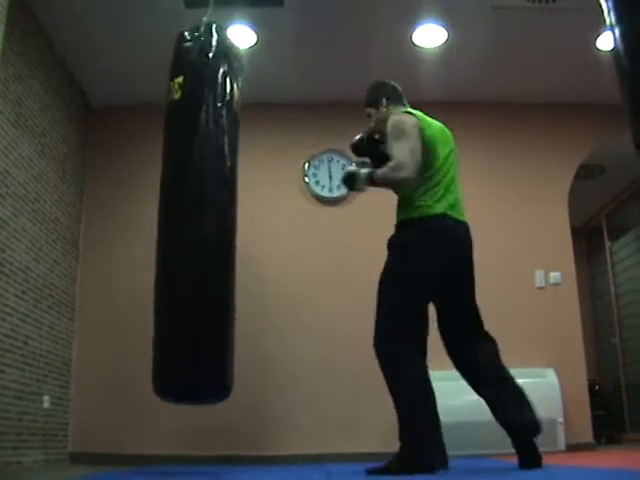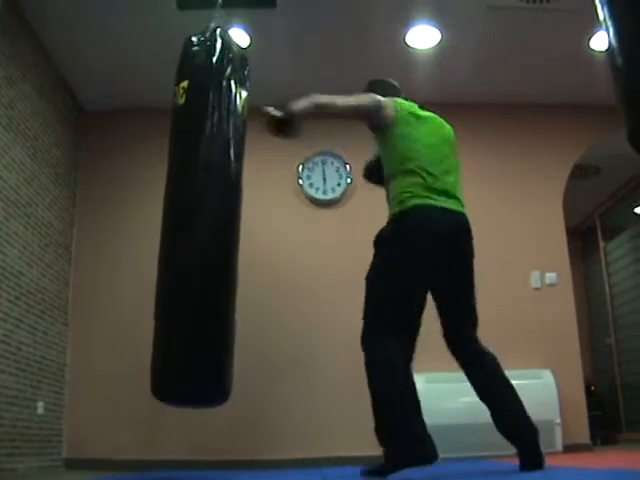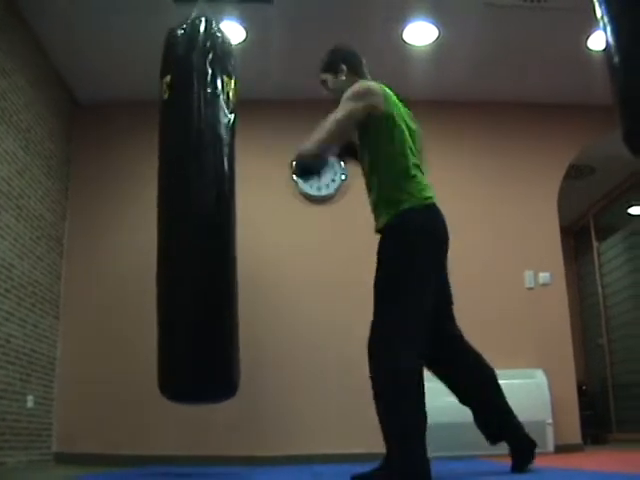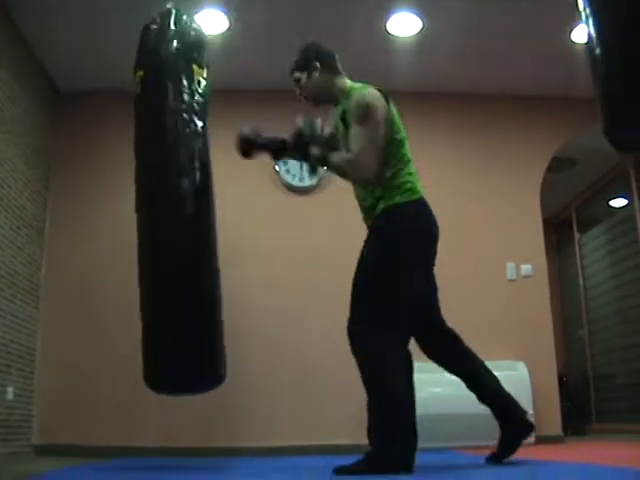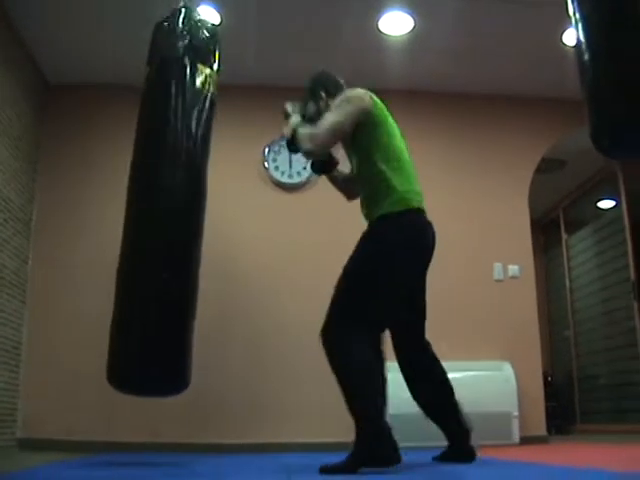
dt=0.2s
person 1, frame 1
left shoulder: (401, 118)
right shoulder: (438, 128)
left elbow: (405, 173)
left wrist: (362, 176)
right wrist: (375, 149)
left hip: (422, 234)
right hip: (455, 233)
left knee: (394, 343)
right knee: (470, 339)
left ankle: (422, 447)
right ankle: (524, 429)
person 1, frame 2
left shoulder: (384, 107)
right shoulder: (443, 127)
left elbow: (321, 104)
left wrist: (286, 113)
left hip: (414, 227)
right hip: (455, 227)
left knee: (384, 338)
right knee: (465, 341)
left ankle: (408, 444)
right ankle: (525, 440)
person 1, frame 3
left shoulder: (365, 92)
right shoulder: (379, 105)
left elbow: (313, 152)
left wrist: (308, 159)
left hip: (410, 229)
right hip: (418, 227)
left knee: (391, 343)
right knee: (441, 337)
right ankle: (512, 433)
person 1, frame 4
left shoulder: (365, 98)
right shoulder: (344, 116)
left elbow: (365, 170)
left wrist: (321, 157)
left hip: (403, 223)
right hip: (403, 224)
left knee: (374, 331)
right knee: (431, 330)
right ankle: (511, 417)
person 1, frame 5
left shoulder: (355, 98)
right shoulder: (367, 119)
left elbow: (308, 139)
right elbow: (357, 188)
left wrist: (295, 121)
right wrist: (326, 165)
left hip: (396, 228)
right hip: (415, 230)
left knee: (345, 333)
right knee: (410, 340)
left ankle: (374, 444)
right ankle: (458, 439)
